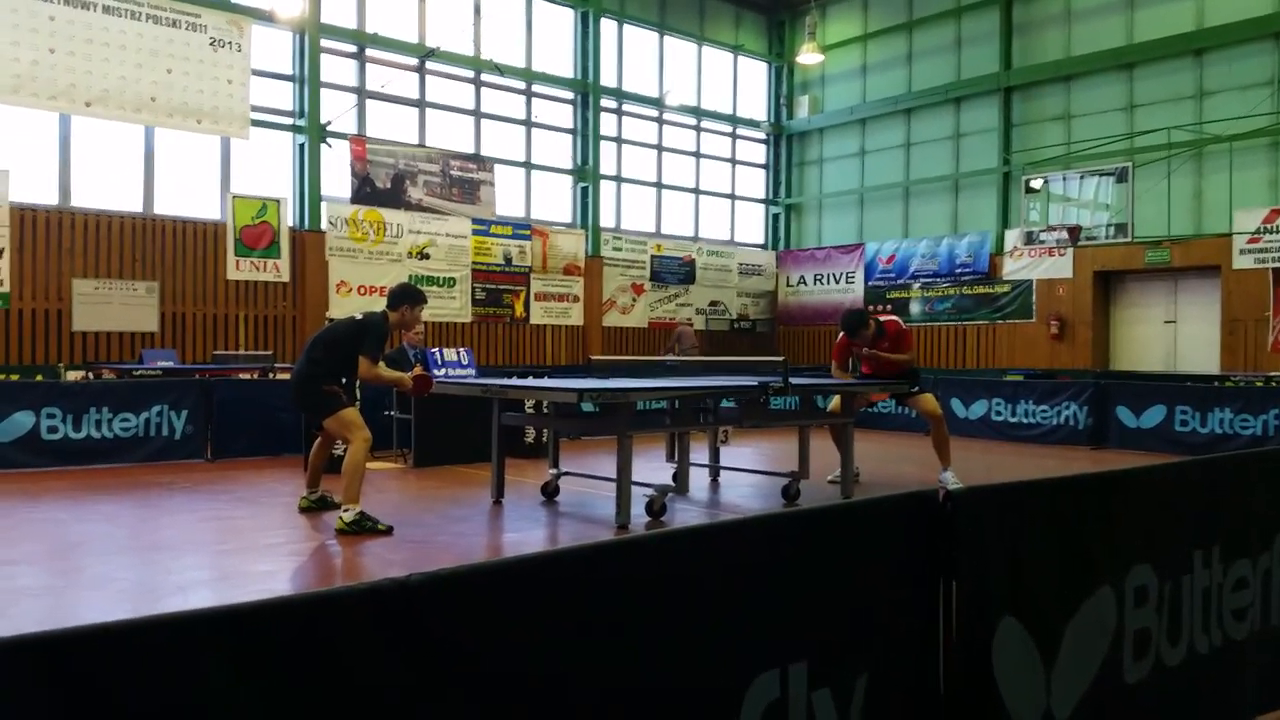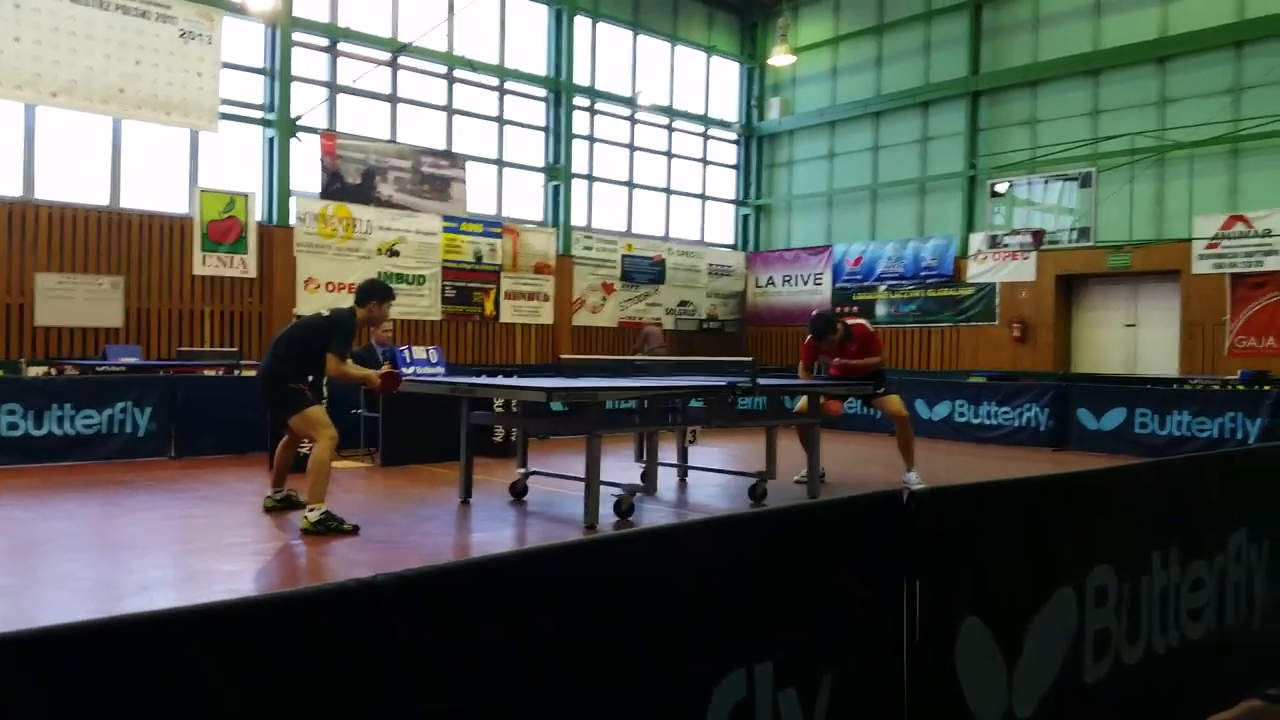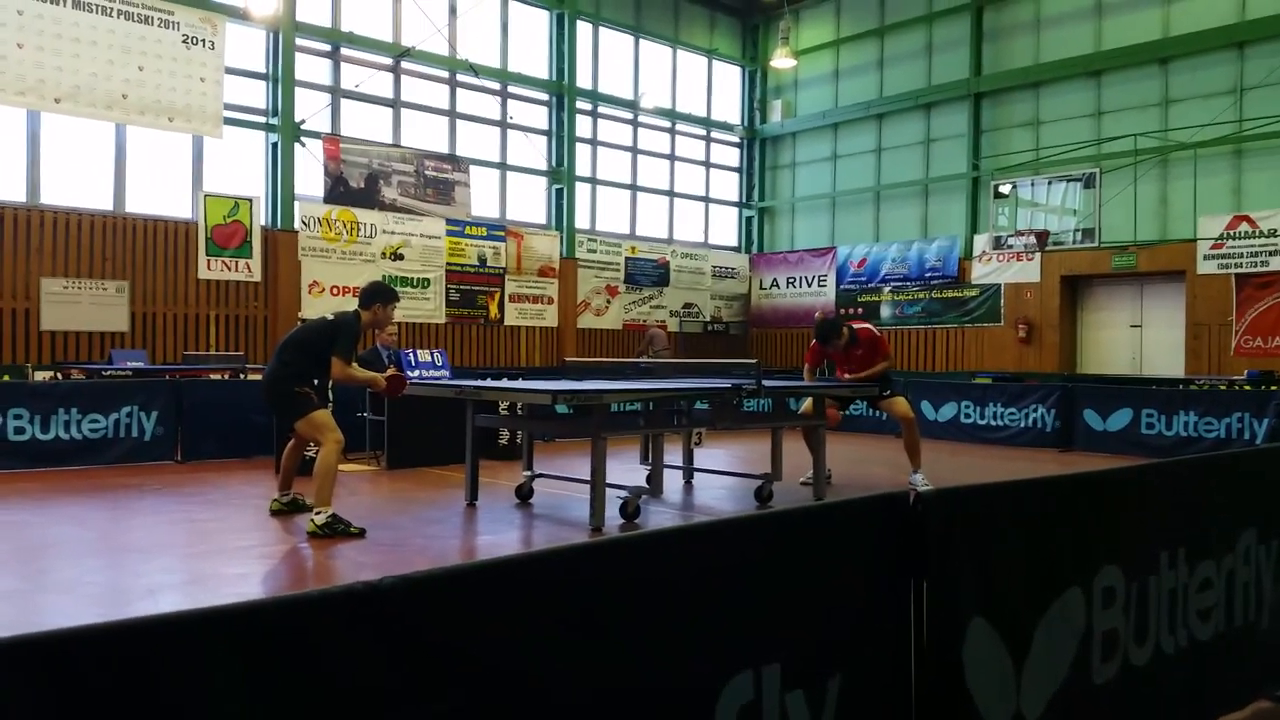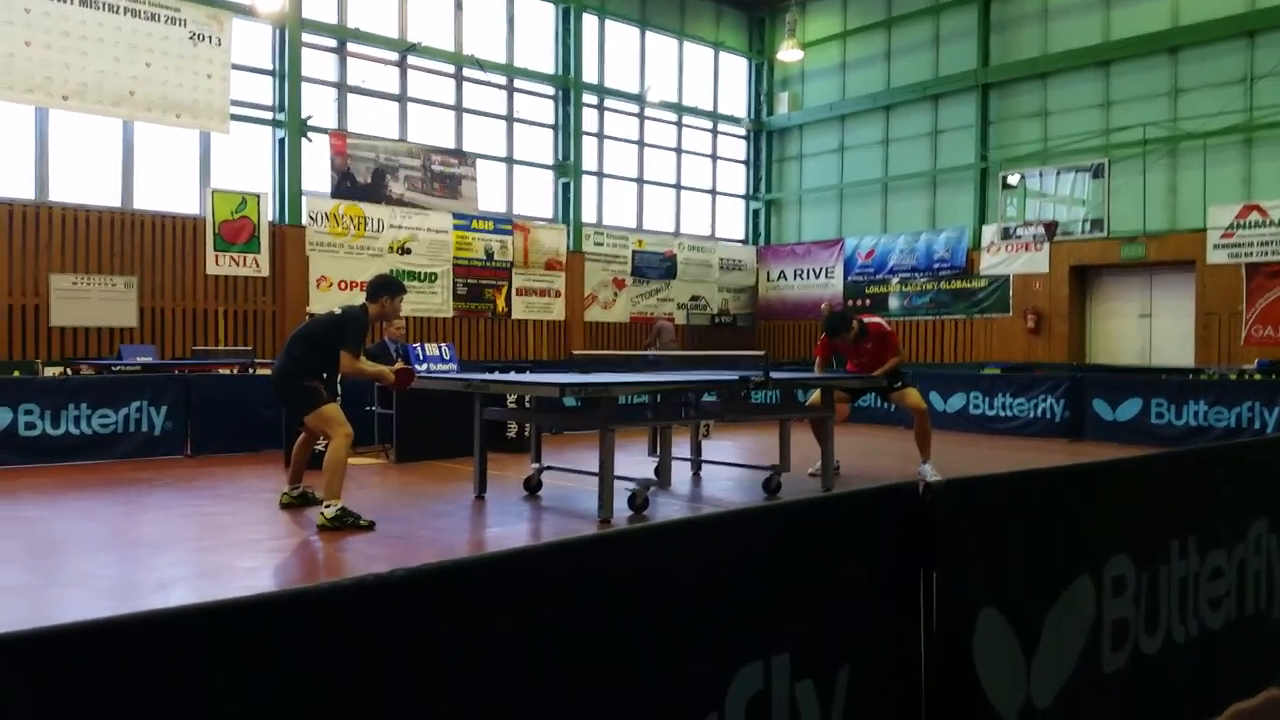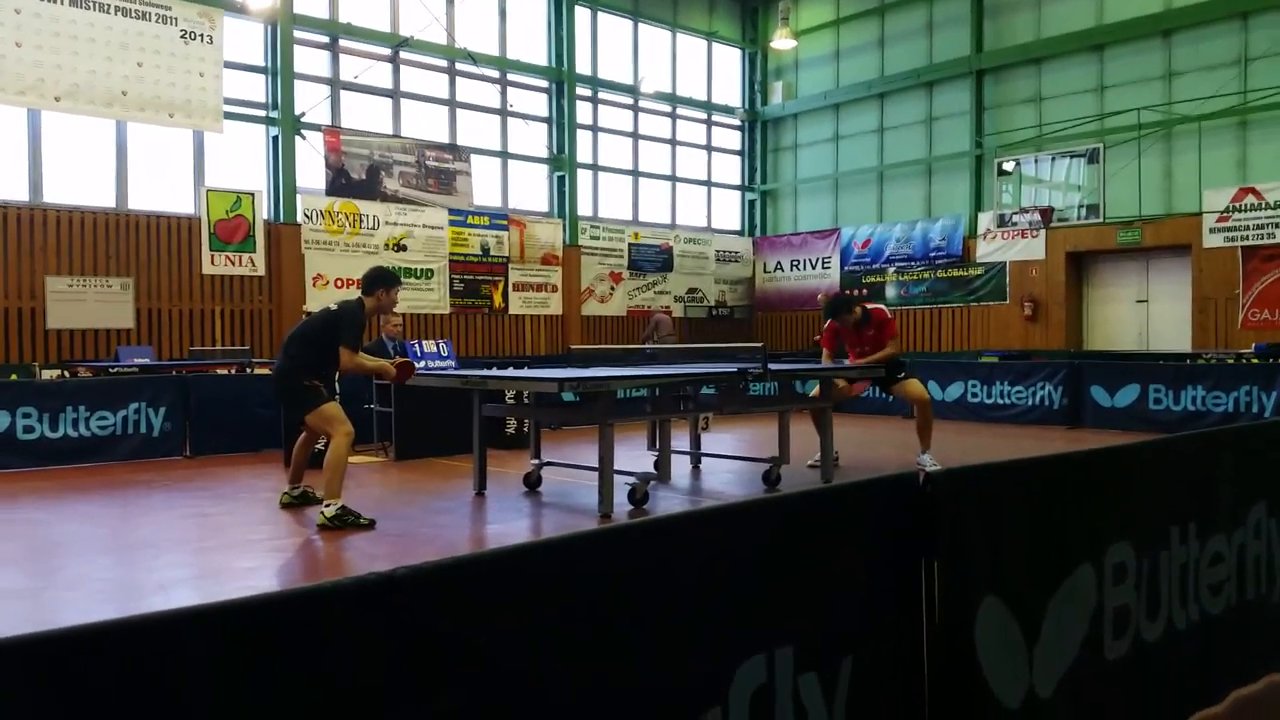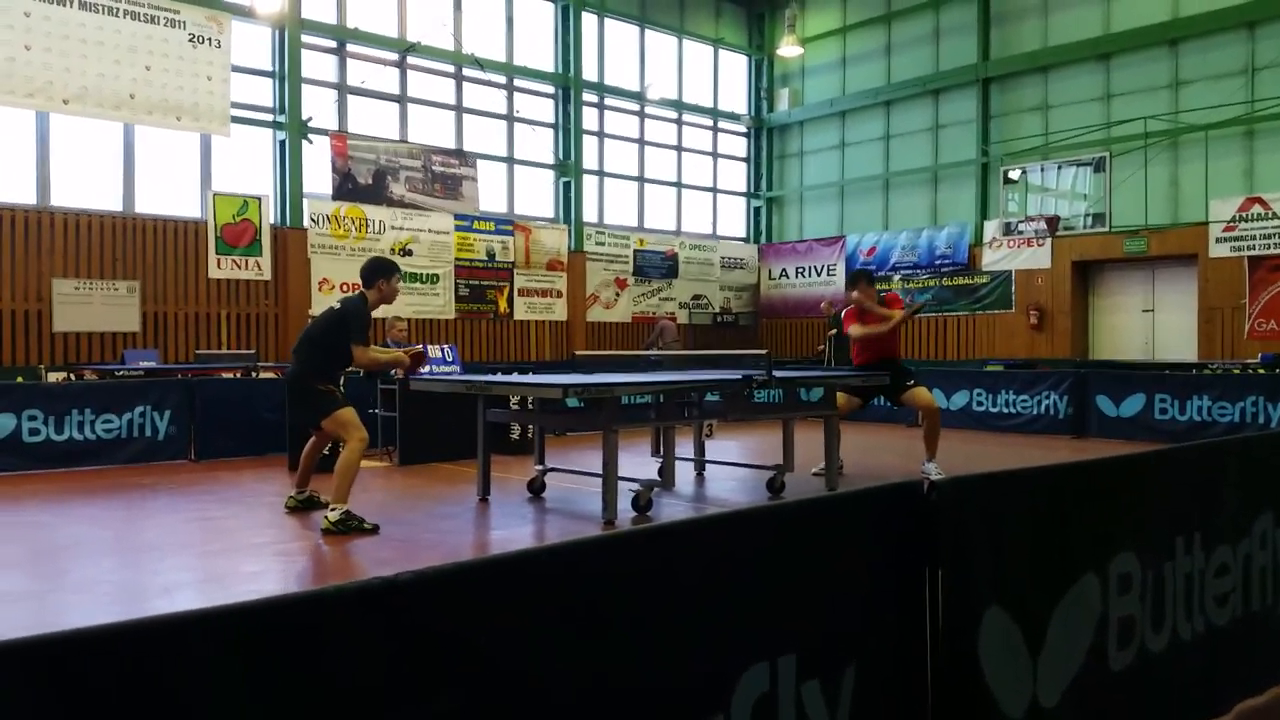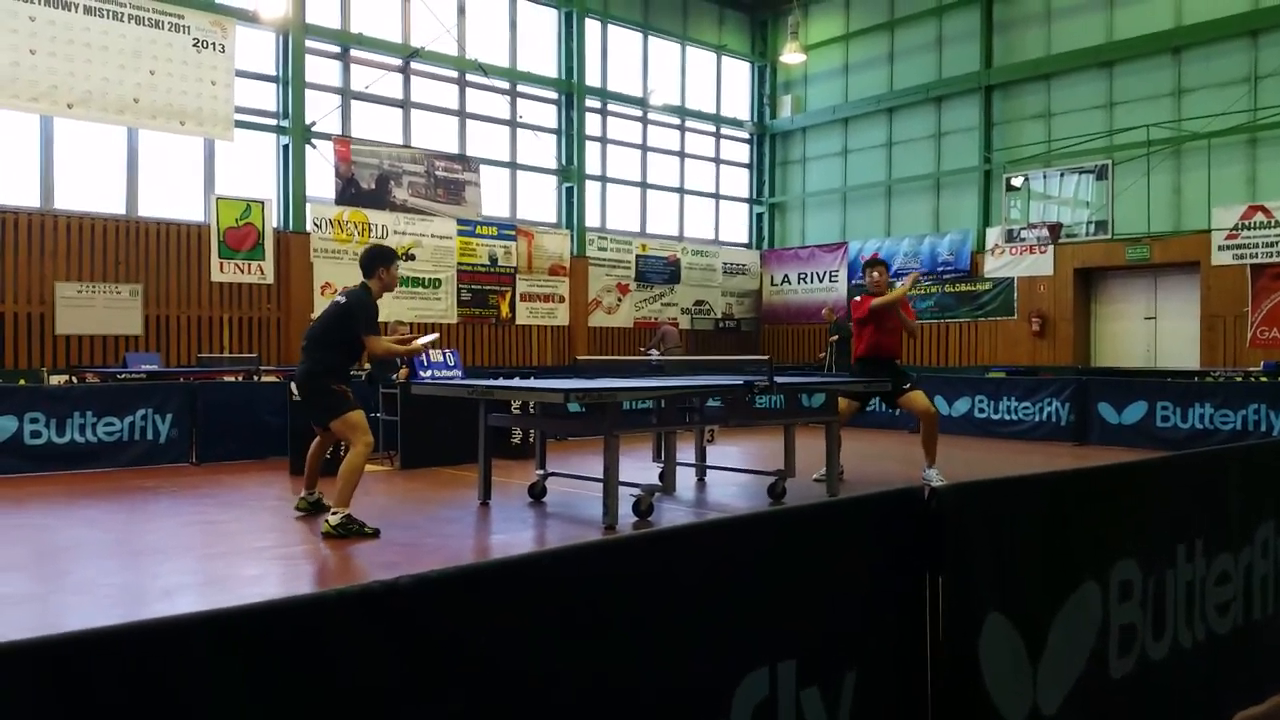
dt=0.2s
person 1, frame 1
left shoulder: (373, 321)
right shoulder: (378, 326)
left elbow: (367, 365)
right elbow: (366, 373)
left wrist: (401, 377)
right wrist: (398, 379)
left hip: (310, 377)
right hip: (317, 382)
left knee: (329, 435)
right knee: (360, 438)
left ankle: (312, 496)
right ankle: (350, 515)
person 1, frame 2
left shoulder: (341, 318)
right shoulder: (345, 323)
left elbow: (335, 362)
right elbow: (333, 370)
left wrist: (370, 374)
right wrist: (366, 377)
left hip: (277, 375)
right hip: (283, 379)
left knee: (296, 433)
right knee: (326, 436)
left ankle: (277, 495)
right ankle: (315, 514)
person 1, frame 3
left shoulder: (346, 321)
right shoulder: (350, 326)
left elbow: (340, 365)
right elbow: (339, 373)
left wrist: (375, 376)
right wrist: (371, 379)
left hip: (283, 379)
right hip: (288, 383)
left knee: (302, 437)
right knee: (332, 440)
left ankle: (284, 498)
right ankle: (322, 517)
person 1, frame 4
left shoulder: (353, 315)
right shoulder: (357, 320)
left elbow: (349, 359)
right elbow: (347, 367)
left wrist: (384, 370)
right wrist: (380, 374)
left hip: (293, 373)
right hip: (297, 377)
left knee: (313, 431)
right knee: (342, 434)
left ankle: (293, 492)
right ankle: (331, 510)
person 1, frame 5
left shoulder: (350, 310)
right shoulder: (354, 315)
left elbow: (347, 354)
right elbow: (347, 364)
left wrist: (383, 363)
right wrist: (381, 368)
left hip: (293, 373)
right hip: (297, 376)
left knee: (315, 430)
right knee: (342, 432)
left ankle: (294, 491)
right ankle: (332, 509)
person 1, frame 6
left shoulder: (354, 305)
right shoulder: (358, 310)
left elbow: (357, 350)
right elbow: (362, 359)
left wrist: (394, 353)
right wrist: (395, 360)
left hip: (306, 377)
right hip: (311, 381)
left knee: (324, 434)
right knee: (357, 437)
left ankle: (300, 496)
right ankle: (336, 514)
person 1, frame 7
left shoulder: (356, 297)
right shoulder: (363, 302)
left elbow: (364, 341)
right elbow: (375, 350)
left wrist: (398, 339)
right wrist: (409, 350)
left hip: (314, 375)
right hip: (323, 379)
left knee: (328, 435)
right knee: (362, 441)
left ankle: (308, 497)
right ankle: (338, 517)
person 2, frame 1
left shoulder: (895, 325)
right shoulder: (845, 337)
left elbow: (910, 360)
right elbow: (837, 370)
left wrist: (878, 355)
left hip: (901, 375)
right hip: (869, 377)
left knee: (935, 414)
right knee: (834, 412)
left ankle: (946, 472)
person 2, frame 2
left shoulder: (862, 328)
right shoulder: (814, 340)
left elbow: (879, 360)
right elbow: (804, 370)
left wrist: (847, 363)
left hip: (868, 377)
right hip: (837, 378)
left knee: (900, 414)
right knee: (801, 412)
left ankle: (910, 472)
person 2, frame 3
left shoulder: (868, 332)
right shoulder: (820, 343)
left elbow: (888, 362)
right elbow: (809, 372)
left wrist: (858, 377)
left hip: (874, 380)
right hip: (843, 382)
left knee: (907, 416)
right knee: (805, 415)
left ankle: (916, 473)
person 2, frame 4
left shoulder: (879, 326)
right shoulder: (830, 337)
left elbow: (898, 357)
right elbow: (819, 366)
left wrist: (872, 378)
left hip: (884, 373)
right hip: (853, 375)
left knee: (919, 407)
right knee: (813, 406)
left ankle: (925, 465)
person 2, frame 5
left shoulder: (880, 313)
right shoulder: (833, 324)
left elbow: (893, 349)
right elbow: (827, 358)
left wrist: (862, 363)
right wrist: (839, 381)
left hip: (886, 364)
right hip: (855, 366)
left knee: (922, 398)
left ankle: (924, 455)
person 2, frame 6
left shoulder: (891, 300)
right shoulder: (849, 313)
left elbow: (898, 318)
right elbow: (858, 334)
left wrist: (867, 305)
right wrist: (890, 324)
left hip: (893, 370)
right hip: (862, 371)
left knee: (931, 407)
left ankle: (929, 463)
person 2, frame 7
left shoulder: (899, 301)
right shoulder: (859, 302)
left elbow: (914, 333)
right elbow: (880, 304)
left wrist: (897, 309)
right wrist: (907, 284)
left hip: (891, 369)
right hip: (862, 370)
left knee: (928, 412)
left ankle: (930, 469)
